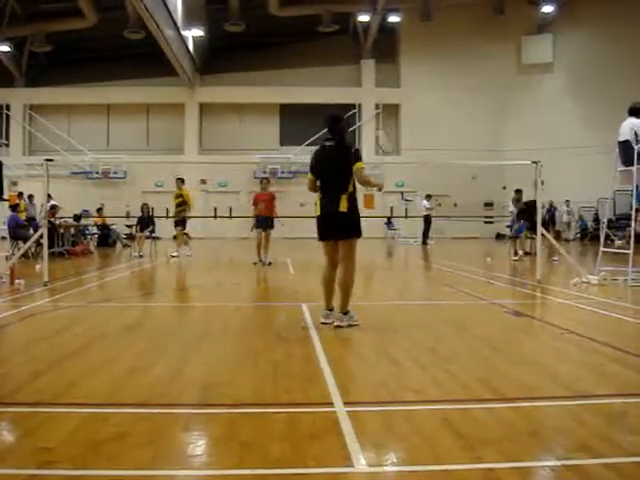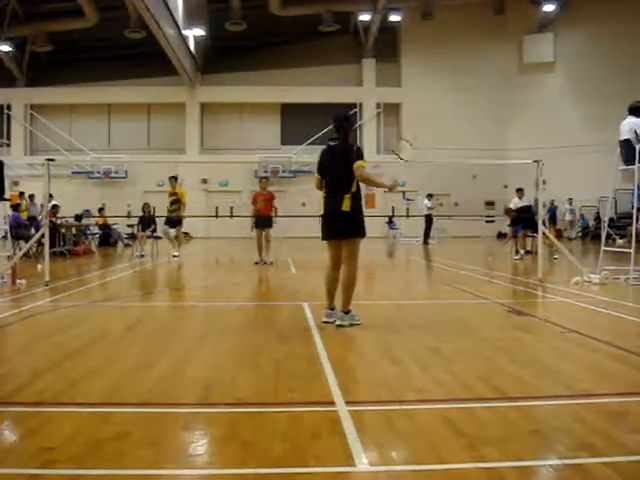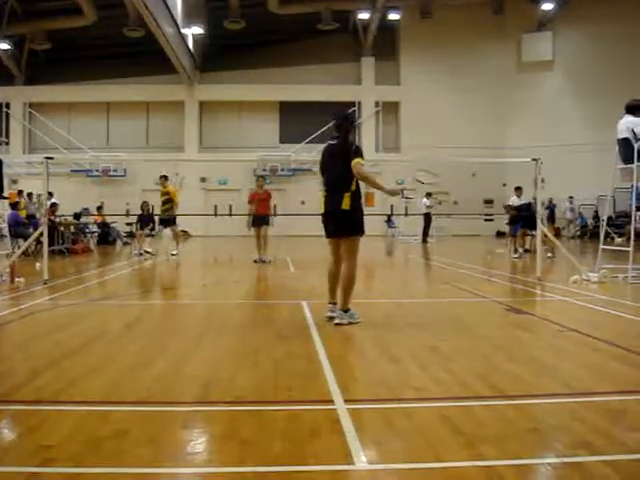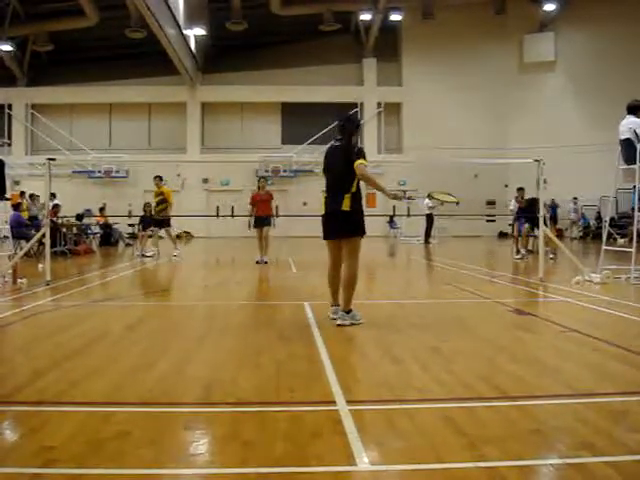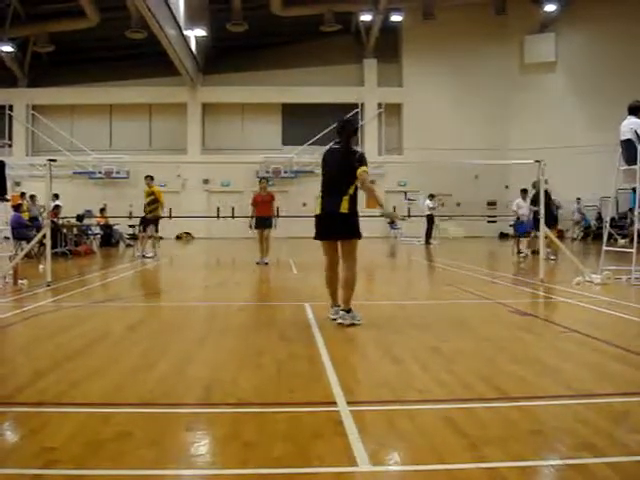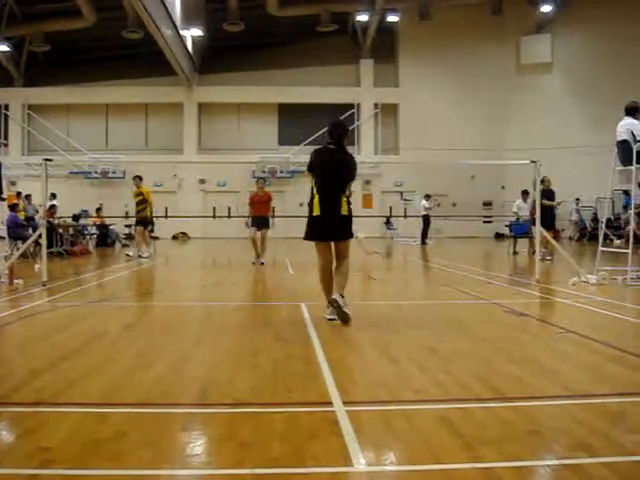
dt=0.2s
person 1, frame 1
left shoulder: (319, 153)
right shoulder: (350, 151)
left elbow: (312, 186)
right elbow: (361, 178)
right wrist: (377, 184)
left hip: (324, 211)
right hip: (345, 209)
left knee: (331, 262)
right knee: (347, 263)
left ankle: (327, 311)
right ankle: (343, 314)
person 1, frame 2
left shoulder: (325, 152)
right shoulder: (353, 150)
left elbow: (319, 185)
right elbow: (361, 175)
right wrist: (387, 185)
left hip: (329, 210)
right hip: (348, 209)
left knee: (334, 262)
right knee: (349, 262)
left ankle: (329, 310)
right ankle: (344, 313)
person 1, frame 3
left shoulder: (327, 150)
right shoulder: (352, 148)
right elbow: (359, 172)
right wrist: (386, 189)
left hip: (329, 207)
right hip: (348, 207)
left knee: (335, 258)
right knee: (349, 260)
left ankle: (332, 305)
right ankle: (344, 311)
person 1, frame 4
left shoulder: (330, 151)
right shoulder: (355, 150)
right elbow: (362, 173)
right wrist: (387, 192)
left hip: (329, 209)
right hip: (348, 208)
left knee: (334, 261)
right knee: (350, 261)
left ankle: (335, 307)
right ankle: (345, 312)
person 1, frame 5
left shoulder: (327, 154)
right shoulder: (356, 156)
right elbow: (364, 183)
right wrist: (382, 207)
left hip: (324, 210)
right hip: (344, 211)
left knee: (331, 261)
right knee: (348, 262)
left ankle: (335, 307)
right ankle: (346, 311)
person 1, frame 6
left shoulder: (317, 154)
right shoulder: (349, 160)
left hip: (319, 211)
right hip: (341, 211)
left knee: (325, 261)
right knee: (342, 259)
left ankle: (331, 305)
right ankle: (338, 296)
